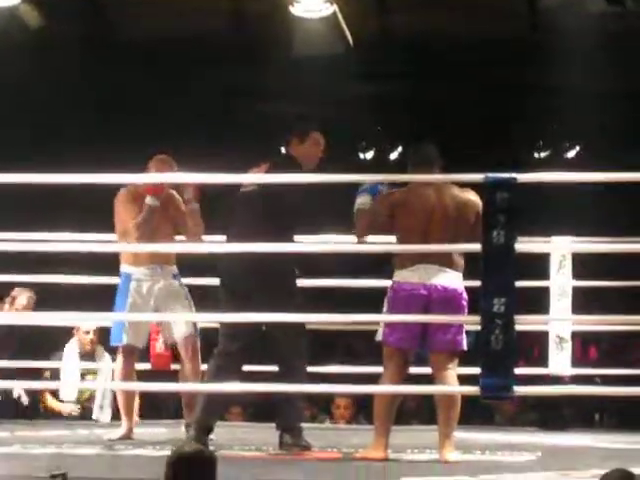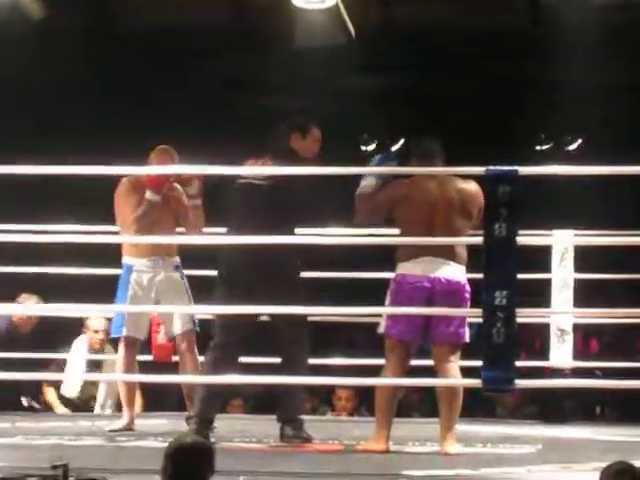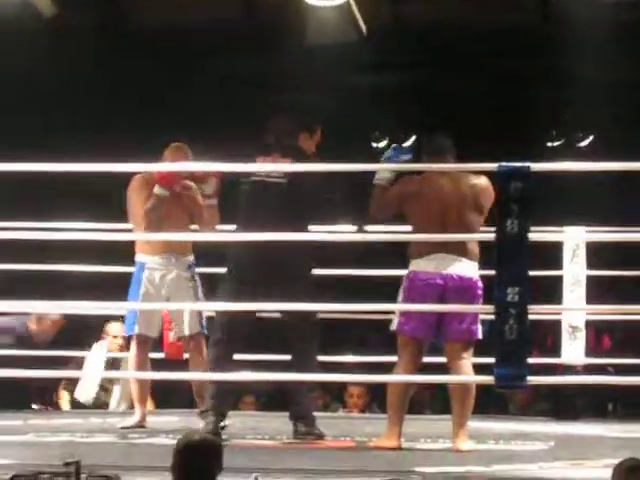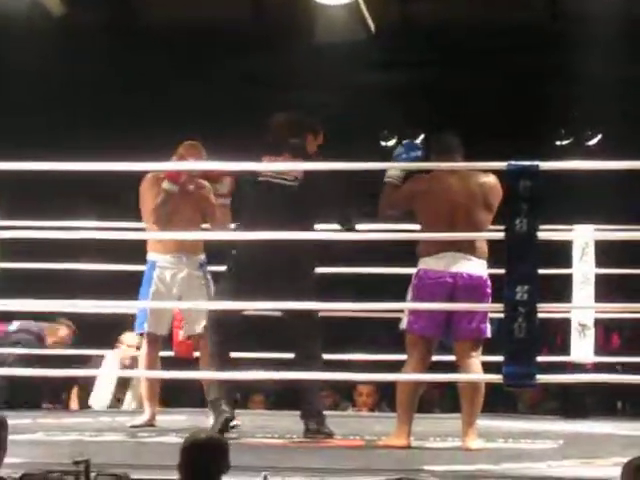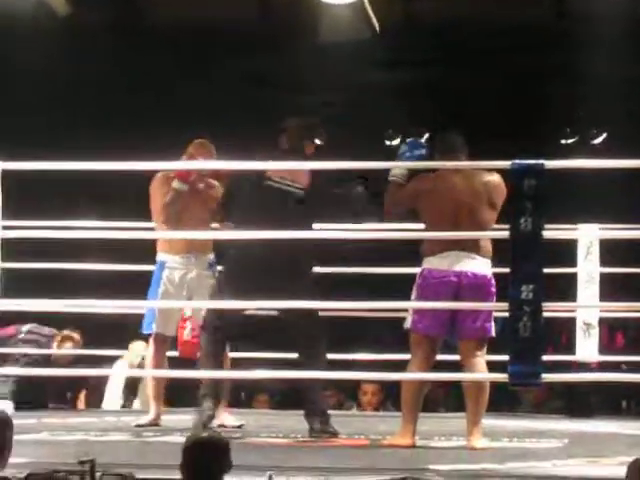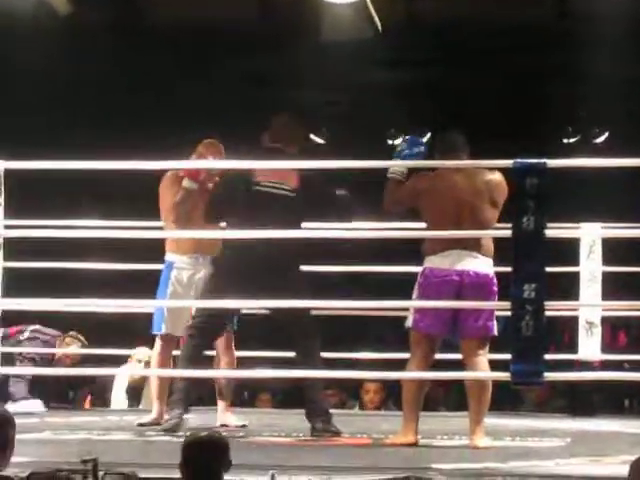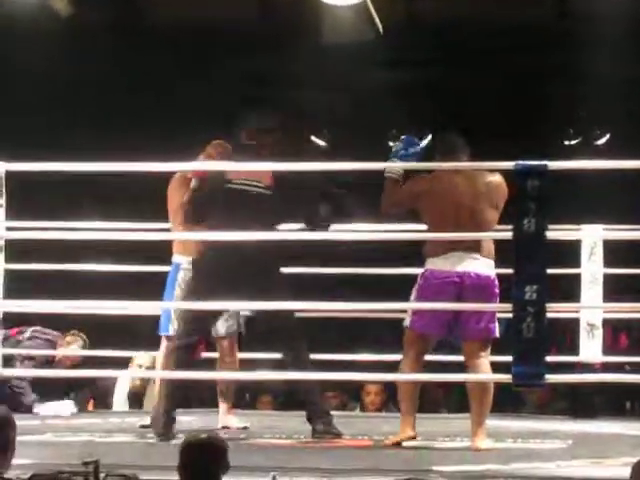
dt=0.1s
person 1, frame 1
left shoulder: (256, 173)
right shoulder: (287, 177)
right elbow: (299, 220)
left hip: (236, 269)
right hip: (270, 271)
left knee: (228, 352)
right knee: (291, 351)
left ankle: (200, 430)
right ankle: (290, 432)
person 1, frame 2
left shoulder: (251, 166)
right shoulder: (291, 169)
right elbow: (300, 214)
left hip: (237, 262)
right hip: (273, 264)
left knee: (225, 343)
right knee: (293, 343)
left ankle: (200, 422)
right ankle: (291, 424)
person 1, frame 3
left shoulder: (253, 164)
right shoulder: (304, 170)
left elbow: (242, 213)
right elbow: (319, 211)
left hip: (247, 259)
right hip: (287, 263)
left knee: (227, 335)
right knee: (303, 340)
left ankle: (215, 412)
right ankle: (303, 420)
person 1, frame 4
left shoulder: (257, 163)
right shoulder: (313, 171)
left elbow: (242, 211)
left hip: (249, 258)
right hip: (291, 262)
left knee: (221, 328)
right knee: (306, 339)
left ankle: (222, 404)
right ankle: (313, 418)
person 1, frame 5
left shoulder: (256, 166)
right shoulder: (315, 175)
left elbow: (227, 207)
left hip: (245, 261)
right hip: (289, 267)
left knee: (214, 329)
right knee: (311, 340)
left ankle: (207, 400)
right ankle: (318, 418)
person 1, frame 6
left shoulder: (243, 167)
right shoulder: (304, 176)
left elbow: (217, 209)
left hip: (236, 262)
right hip: (280, 267)
left knee: (198, 332)
right knee: (306, 338)
left ankle: (179, 407)
right ankle: (319, 417)
person 1, frame 7
left shoulder: (218, 166)
left elbow: (193, 213)
left hip: (216, 262)
right hip: (259, 267)
left knee: (185, 338)
right knee: (292, 341)
left ankle: (163, 418)
right ankle: (319, 419)
person 2, frame 1
left shoulder: (397, 197)
right shoulder: (468, 200)
left elbow: (362, 231)
right elbow: (475, 240)
left wrist: (364, 199)
left hip: (409, 283)
right hip: (449, 284)
left knee: (393, 366)
right knee: (445, 367)
left ankle: (379, 444)
right ankle: (446, 446)
person 2, frame 2
left shoulder: (400, 189)
right shoulder: (470, 190)
left elbow: (363, 214)
left wrist: (369, 181)
left hip: (412, 275)
right hip: (452, 277)
left knee: (395, 358)
right knee: (448, 359)
left ankle: (380, 436)
right ankle: (448, 438)
person 2, frame 3
left shoulder: (412, 186)
right shoulder: (482, 186)
left elbow: (376, 210)
left wrist: (385, 172)
left hip: (424, 272)
right hip: (465, 274)
left knee: (408, 355)
right knee: (460, 357)
left ankle: (392, 433)
right ankle: (460, 435)
person 2, frame 4
left shoulder: (421, 185)
right shoulder: (490, 184)
left elbow: (386, 207)
left wrist: (396, 170)
left hip: (433, 270)
right hip: (474, 272)
left knee: (417, 354)
right knee: (470, 355)
left ankle: (402, 431)
right ankle: (470, 433)
person 2, frame 5
left shoulder: (425, 183)
right shoulder: (494, 182)
left elbow: (390, 206)
left wrist: (399, 168)
left hip: (438, 270)
right hip: (478, 271)
left knee: (421, 353)
right knee: (474, 355)
left ankle: (407, 431)
right ankle: (475, 433)
person 2, frame 6
left shoulder: (425, 182)
right shoulder: (495, 181)
left elbow: (390, 204)
left wrist: (399, 166)
left hip: (439, 269)
right hip: (480, 270)
left knee: (421, 352)
right knee: (476, 353)
left ankle: (408, 428)
right ankle: (477, 432)
person 2, frame 7
left shoulder: (425, 184)
right shoulder: (496, 182)
left elbow: (389, 204)
left wrist: (395, 165)
left hip: (440, 271)
right hip: (481, 271)
left knee: (414, 349)
right knee: (478, 356)
left ankle: (407, 424)
right ankle: (479, 434)
person 3, frame 1
left shoulder: (172, 198)
right shoulder: (128, 195)
left elbow: (195, 237)
right elbow: (138, 233)
left wrist: (190, 199)
right wrist: (153, 198)
left hip: (168, 277)
right hip: (136, 279)
left knee: (190, 345)
right knee: (126, 350)
left ankle: (191, 417)
right ankle: (127, 424)
person 3, frame 2
left shoulder: (175, 191)
right shoulder: (129, 186)
left elbow: (195, 230)
right elbow: (136, 226)
left wrist: (194, 193)
right wrist: (153, 191)
left hip: (170, 268)
right hip: (137, 270)
left knee: (187, 340)
right knee: (128, 342)
left ankle: (194, 409)
right ankle: (128, 415)
person 3, frame 3
left shoulder: (189, 188)
right shoulder: (142, 182)
left elbow: (209, 228)
right elbow: (147, 222)
left wrist: (209, 192)
right wrist: (163, 186)
left hip: (183, 268)
right hip: (150, 267)
left knee: (196, 340)
right knee: (140, 340)
left ankle: (204, 409)
right ankle: (140, 412)
person 3, frame 4
left shoulder: (202, 187)
right shoulder: (154, 180)
left elbow: (222, 228)
right elbow: (156, 219)
left wrist: (223, 191)
right wrist: (172, 182)
left hip: (194, 266)
right hip: (161, 266)
left knee: (206, 338)
right knee: (150, 338)
right ankle: (149, 411)
person 3, frame 5
left shoulder: (213, 187)
right shoulder: (164, 180)
right elbow: (166, 218)
right wrist: (182, 181)
left hip: (204, 266)
right hip: (170, 266)
right knee: (158, 339)
right ankle: (155, 410)
person 3, frame 6
left shoulder: (220, 187)
right shoulder: (173, 179)
right elbow: (175, 217)
right wrist: (192, 180)
left hip: (211, 266)
right hip: (179, 265)
left knee: (224, 338)
right knee: (165, 338)
left ankle: (224, 409)
right ankle: (158, 409)
person 3, frame 7
right shoulder: (182, 181)
right elbow: (182, 219)
right wrist: (199, 181)
right hip: (185, 267)
left knee: (227, 340)
right knee: (170, 340)
left ankle: (226, 411)
